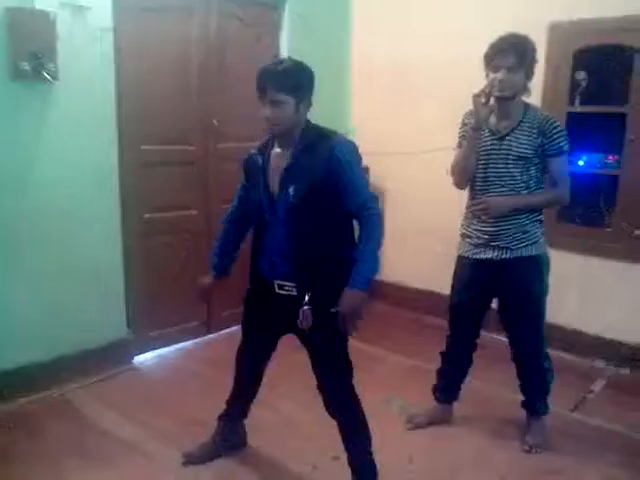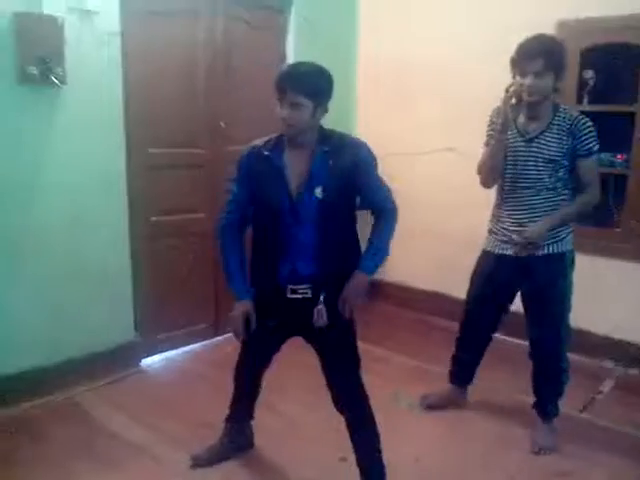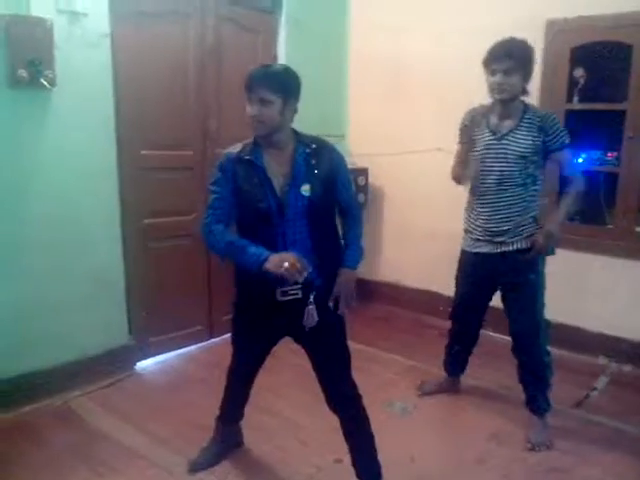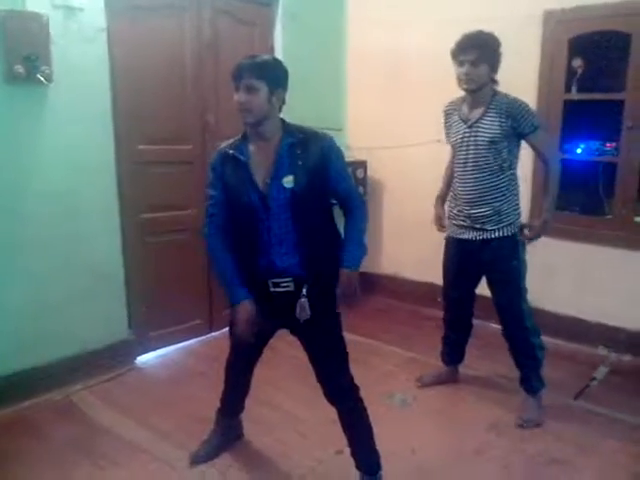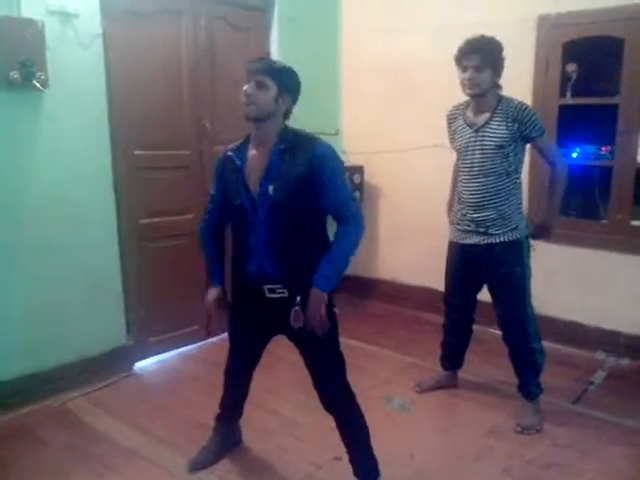
dt=0.3s
person 1, frame 1
left shoulder: (336, 152)
right shoulder: (257, 157)
left elbow: (370, 217)
right elbow: (240, 214)
left wrist: (358, 284)
right wrist: (218, 268)
left hip: (320, 295)
right hip: (267, 289)
left knee: (337, 389)
right knee: (248, 364)
right ankle: (230, 431)
person 1, frame 2
left shoulder: (352, 155)
right shoulder: (256, 159)
left elbow: (386, 212)
right elbow: (230, 228)
left wrist: (365, 270)
right wrist: (241, 293)
left hip: (329, 296)
right hip: (269, 297)
left knee: (348, 391)
right knee: (248, 368)
right ankle: (237, 433)
person 1, frame 3
left shoulder: (325, 157)
right shoulder: (234, 164)
left elbow: (352, 213)
right elbow: (213, 229)
left wrist: (349, 265)
right wrist: (265, 258)
left hip: (318, 296)
right hip: (258, 296)
left knee: (341, 392)
right knee: (241, 372)
right ankle: (227, 434)
person 1, frame 4
left shoulder: (317, 148)
right shoulder: (226, 160)
left elbow: (354, 206)
right elbow: (217, 233)
left wrist: (349, 264)
right wrist: (238, 296)
left hip: (312, 288)
right hip: (254, 290)
left knee: (338, 383)
right knee: (238, 362)
right ankle: (227, 425)
person 1, frame 5
left shoulder: (315, 154)
right shoulder: (229, 161)
left elbow: (351, 222)
right elbow: (213, 225)
left wrist: (321, 286)
right wrist: (216, 281)
left hip: (303, 295)
right hip: (250, 295)
left knee: (334, 391)
right knee: (237, 369)
right ankle: (226, 431)
person 2, frame 1
left shoulder: (546, 126)
right shoulder: (473, 120)
left elbow: (562, 192)
right elbow: (459, 179)
left wrist: (512, 201)
right wrist: (477, 125)
left hip: (524, 254)
right hip: (475, 251)
left knee: (528, 339)
right knee: (460, 333)
left ankle: (536, 414)
right ankle: (443, 404)
person 2, frame 2
left shoulder: (576, 126)
right shoulder: (500, 118)
left elbow: (591, 192)
right elbow: (487, 178)
left wrist: (546, 224)
right wrist: (504, 125)
left hip: (548, 252)
right hip: (499, 246)
left knee: (548, 339)
right knee: (475, 322)
left ankle: (545, 416)
right ankle: (457, 388)
person 2, frame 3
left shoulder: (545, 124)
right shoulder: (472, 120)
left elbow: (575, 181)
left wrist: (552, 223)
right wrist: (465, 159)
left hip: (522, 247)
right hip: (476, 243)
left knee: (528, 333)
right knee: (463, 317)
left ankle: (538, 412)
right ankle: (452, 376)
person 2, frame 4
left shoulder: (513, 110)
right shoulder: (451, 113)
left elbow: (551, 161)
left wrist: (543, 216)
right wrist: (440, 200)
left hip: (502, 233)
right hip: (459, 231)
left knee: (514, 313)
right knee: (455, 304)
left ankle: (533, 391)
right ankle: (450, 366)
person 2, frame 5
left shoulder: (518, 114)
right shoulder: (454, 117)
left elbow: (557, 164)
left wrist: (548, 217)
left hip: (506, 239)
right hip: (462, 237)
left knee: (516, 319)
right knee: (456, 310)
left ankle: (531, 396)
right ankle: (449, 372)
